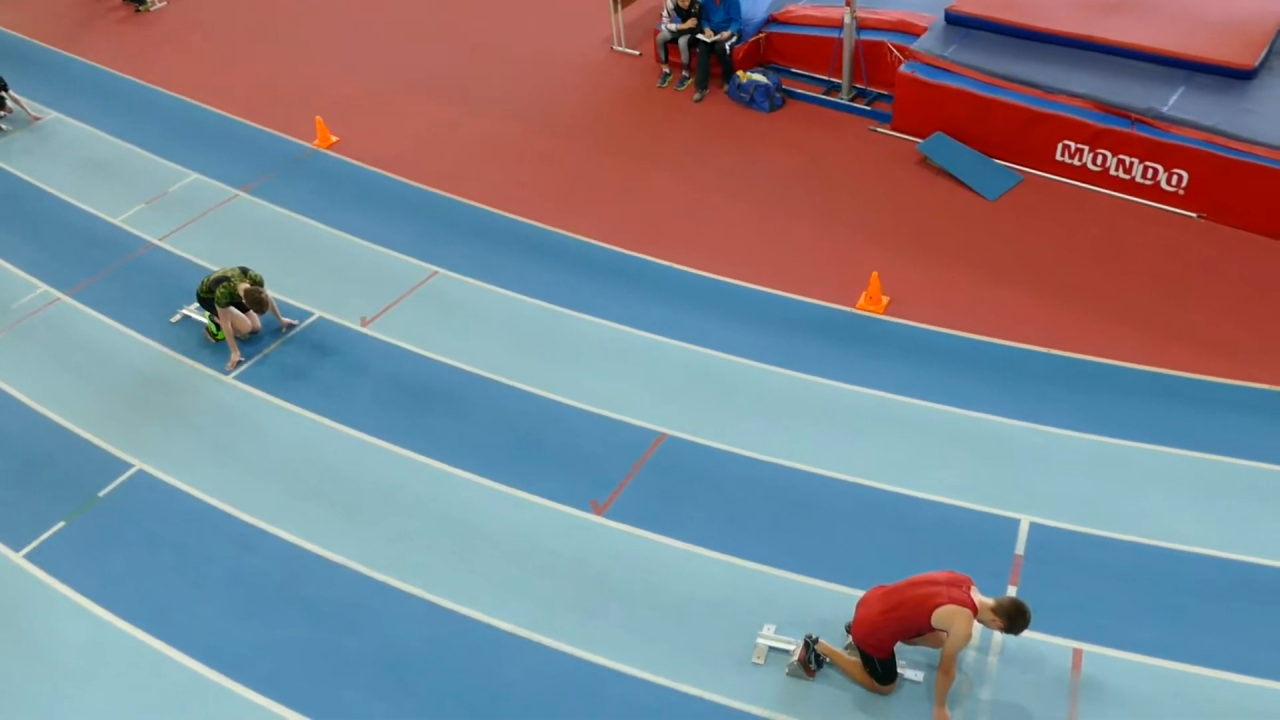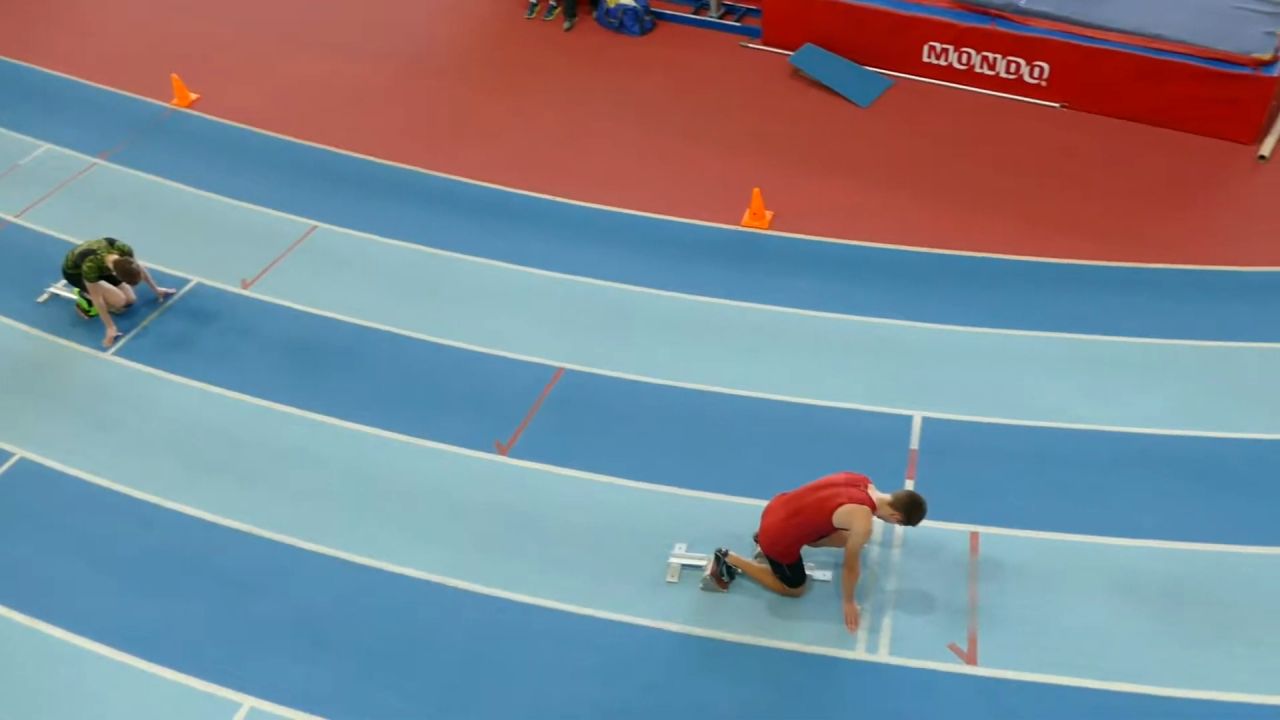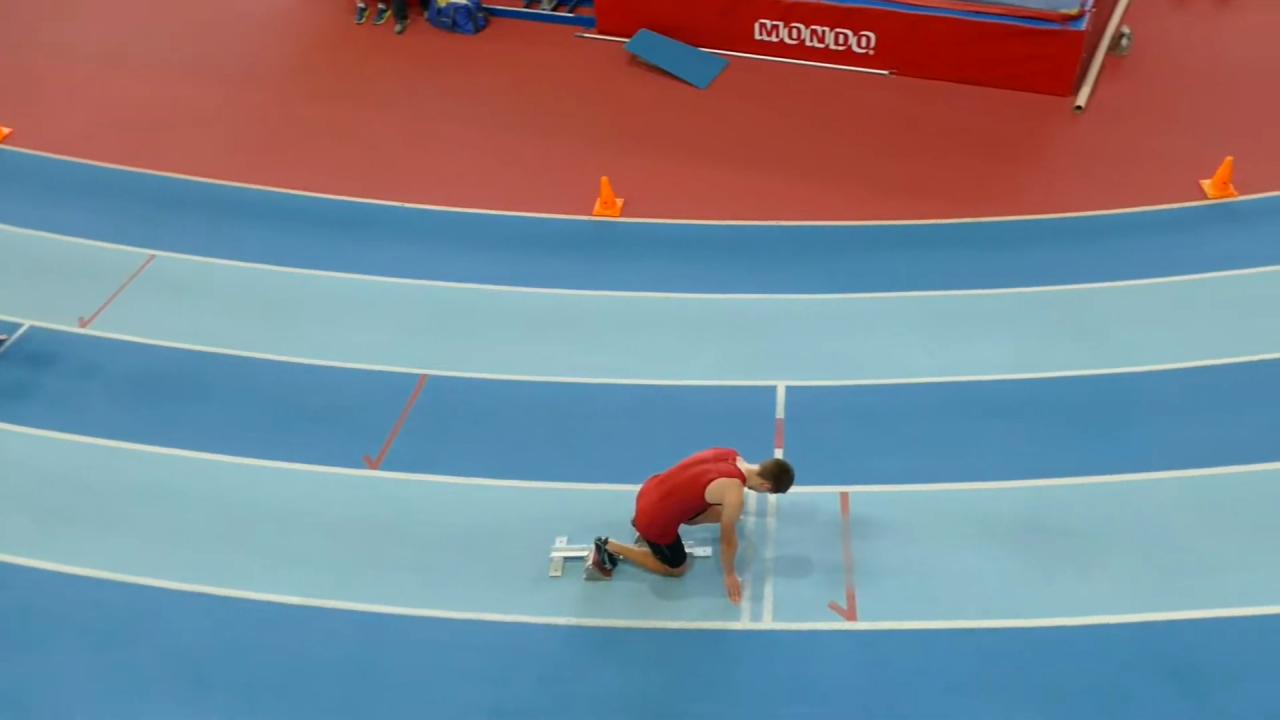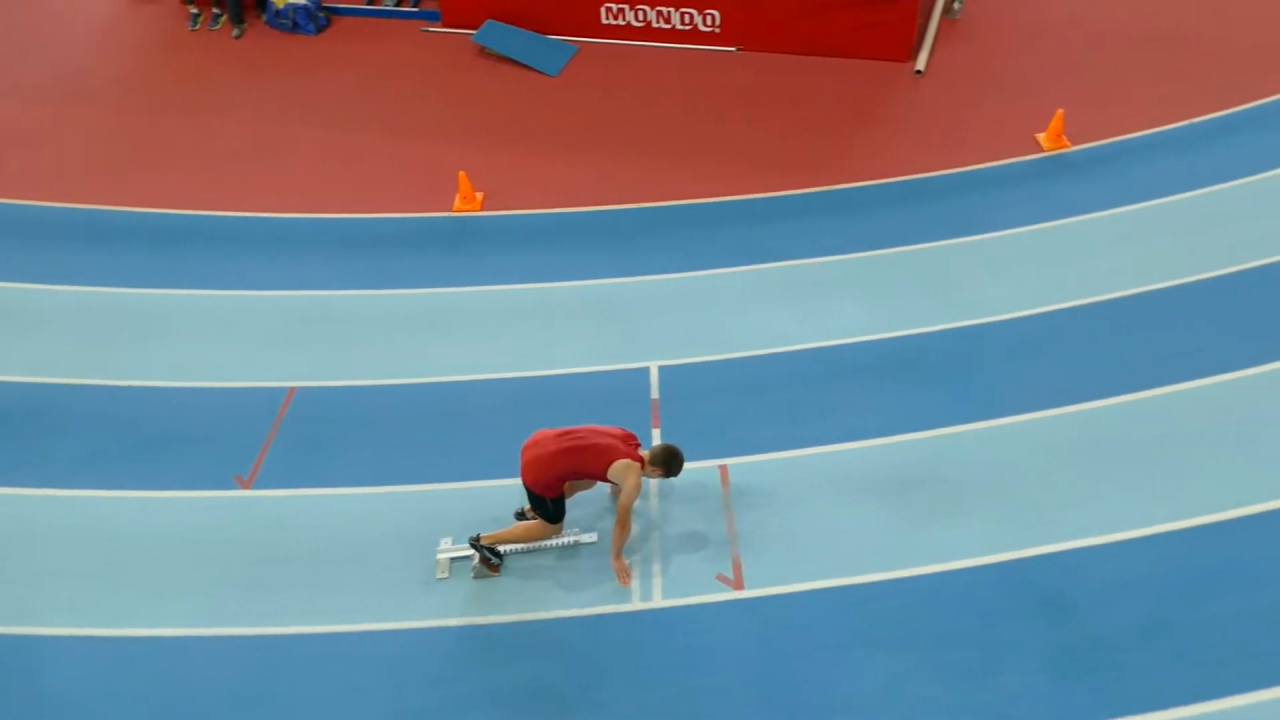
dt=1s
person 1, frame 1
left shoulder: (967, 584)
right shoulder: (963, 626)
right elbow: (946, 670)
left wrist: (948, 641)
left hip: (875, 599)
right hip: (872, 629)
left knee: (938, 639)
right knee: (884, 686)
right ankle: (818, 648)
person 1, frame 2
left shoulder: (864, 482)
right shoulder: (863, 522)
right elbow: (850, 567)
left wrist: (853, 542)
right wrist: (849, 602)
left hip: (778, 507)
right hip: (778, 538)
left knee: (842, 538)
right knee: (795, 589)
right ankle: (729, 560)
person 1, frame 3
left shoulder: (732, 456)
right shoulder: (734, 495)
right elbow: (728, 540)
left wrist: (729, 515)
right wrist: (730, 575)
left hip: (651, 491)
right hip: (654, 519)
left knee: (718, 514)
right knee: (677, 569)
right ankle: (608, 546)
person 1, frame 4
left shoulder: (630, 439)
right shoulder: (632, 479)
right elbow: (623, 522)
left wrist: (617, 492)
right wrist: (617, 558)
left hip: (540, 441)
right hip: (540, 469)
right knee: (552, 527)
left ankle: (530, 511)
right ankle: (484, 541)
